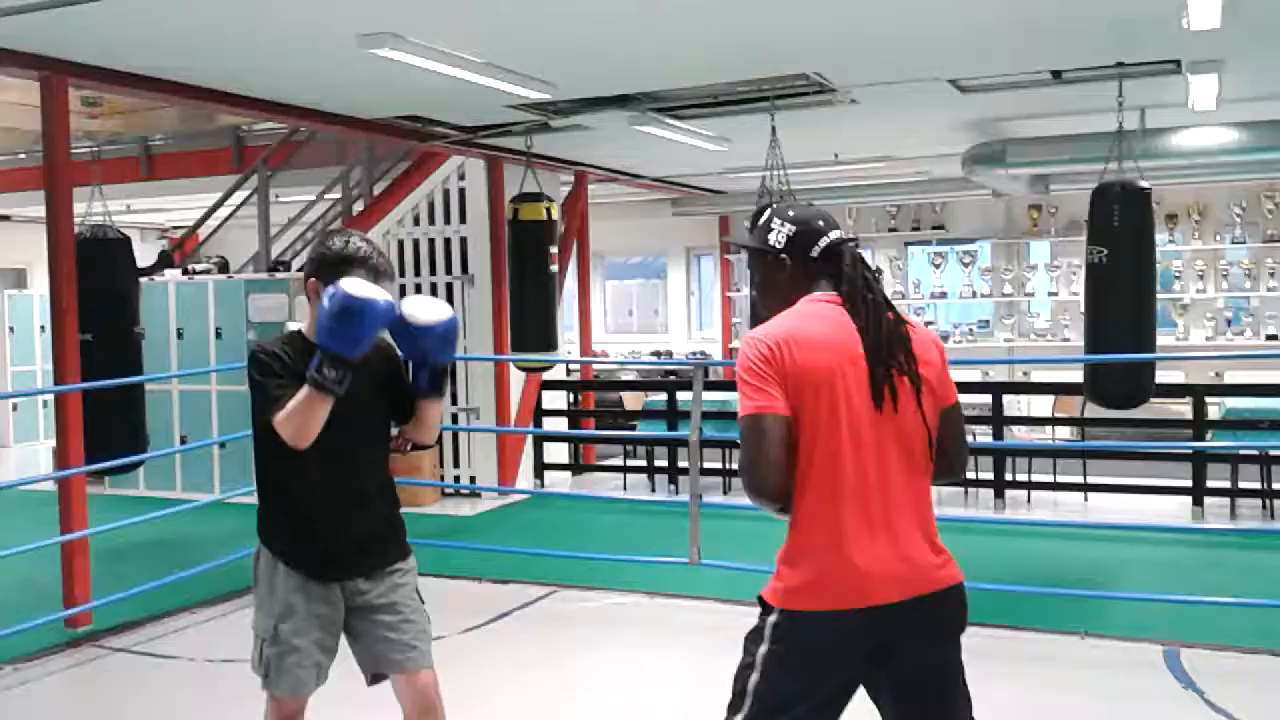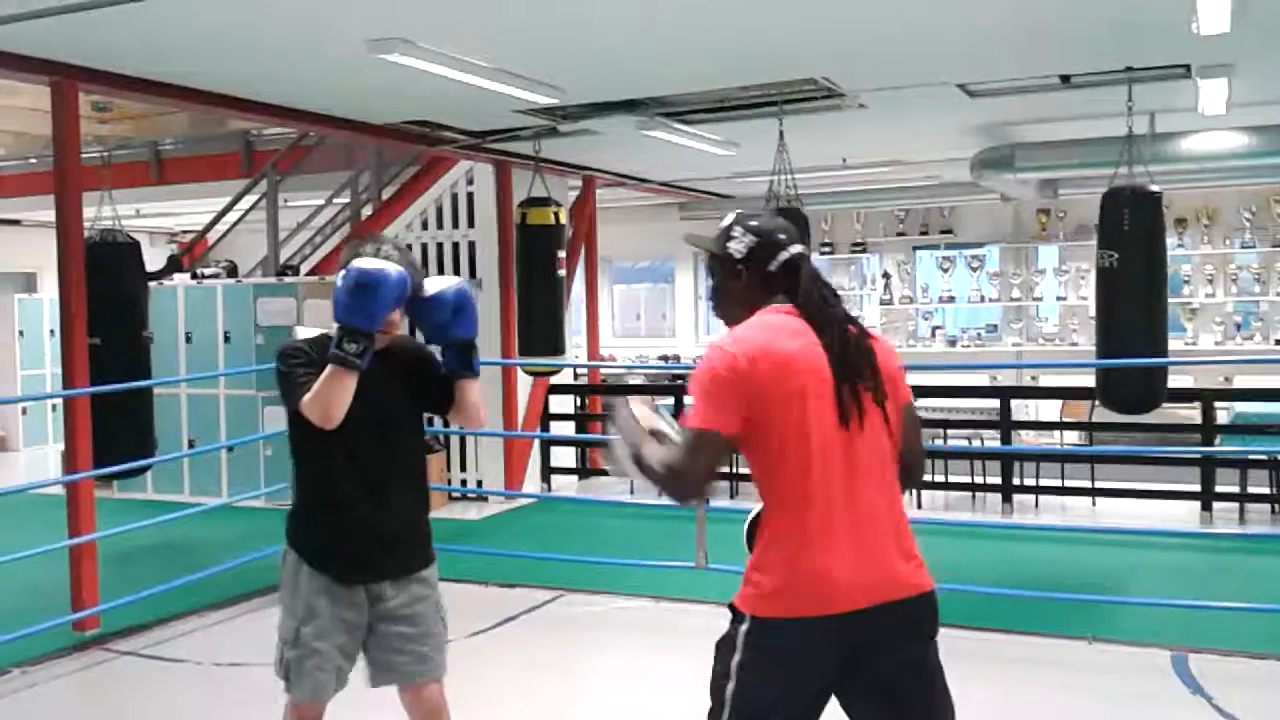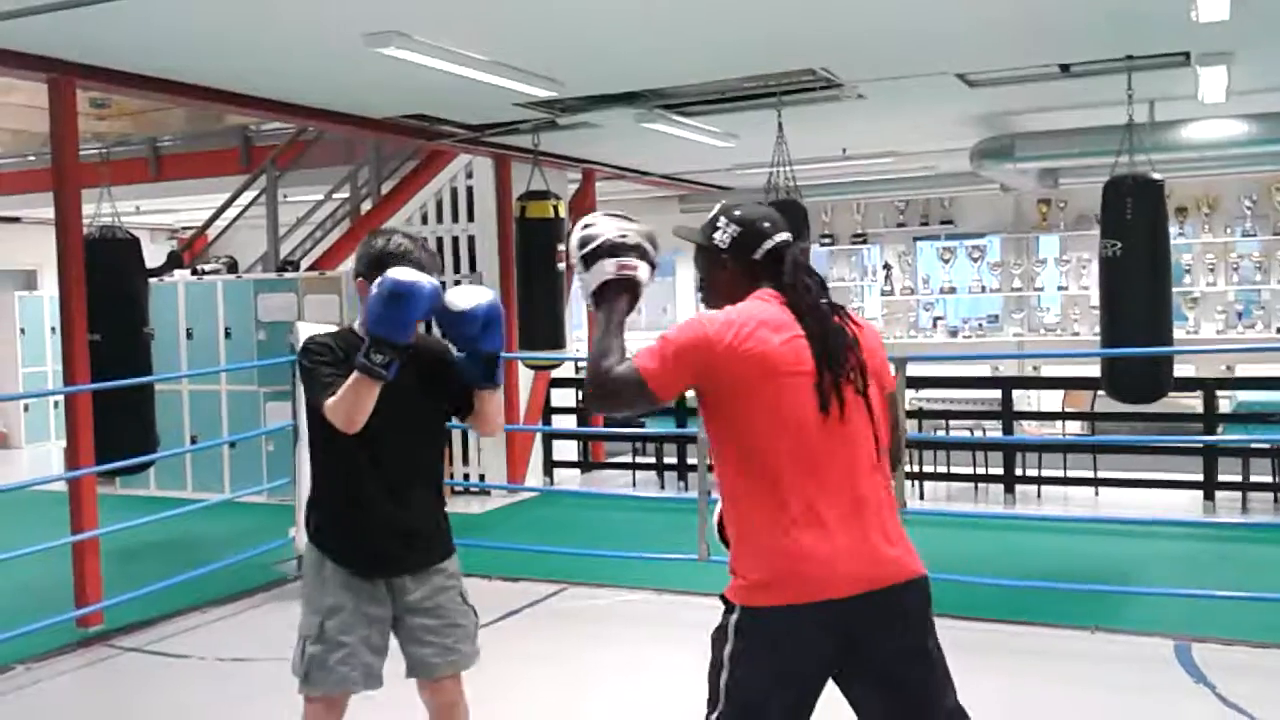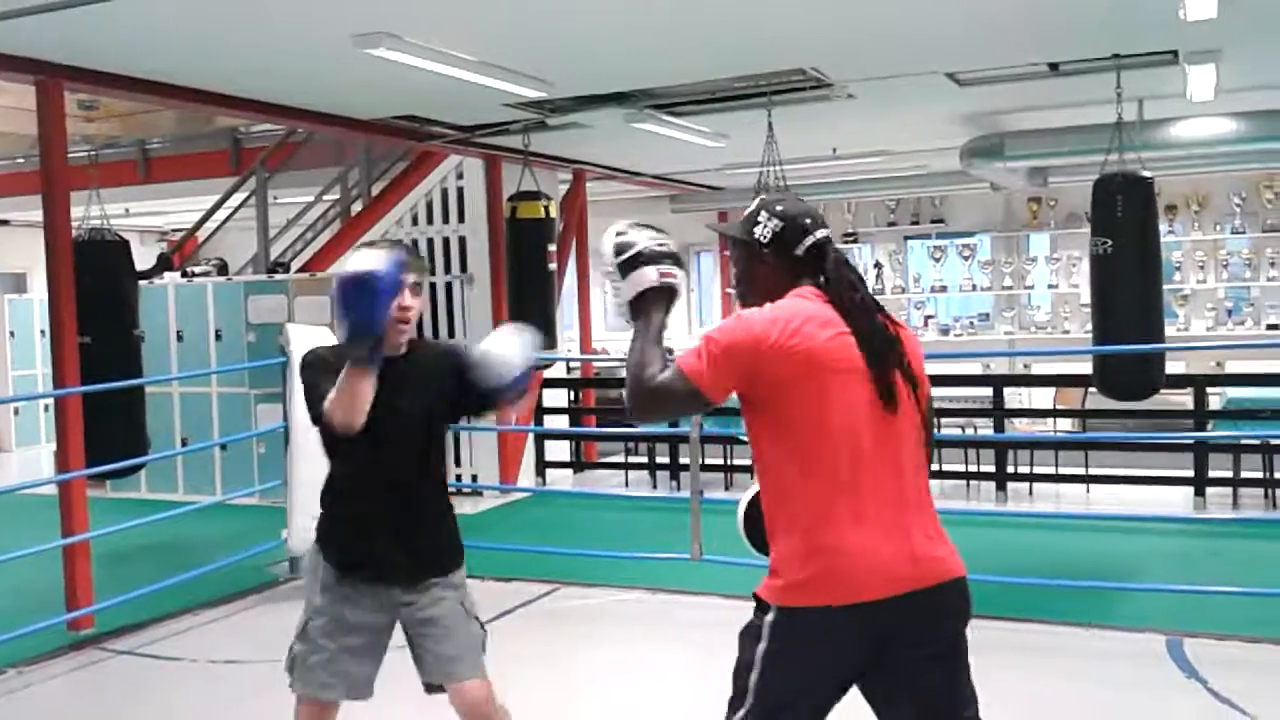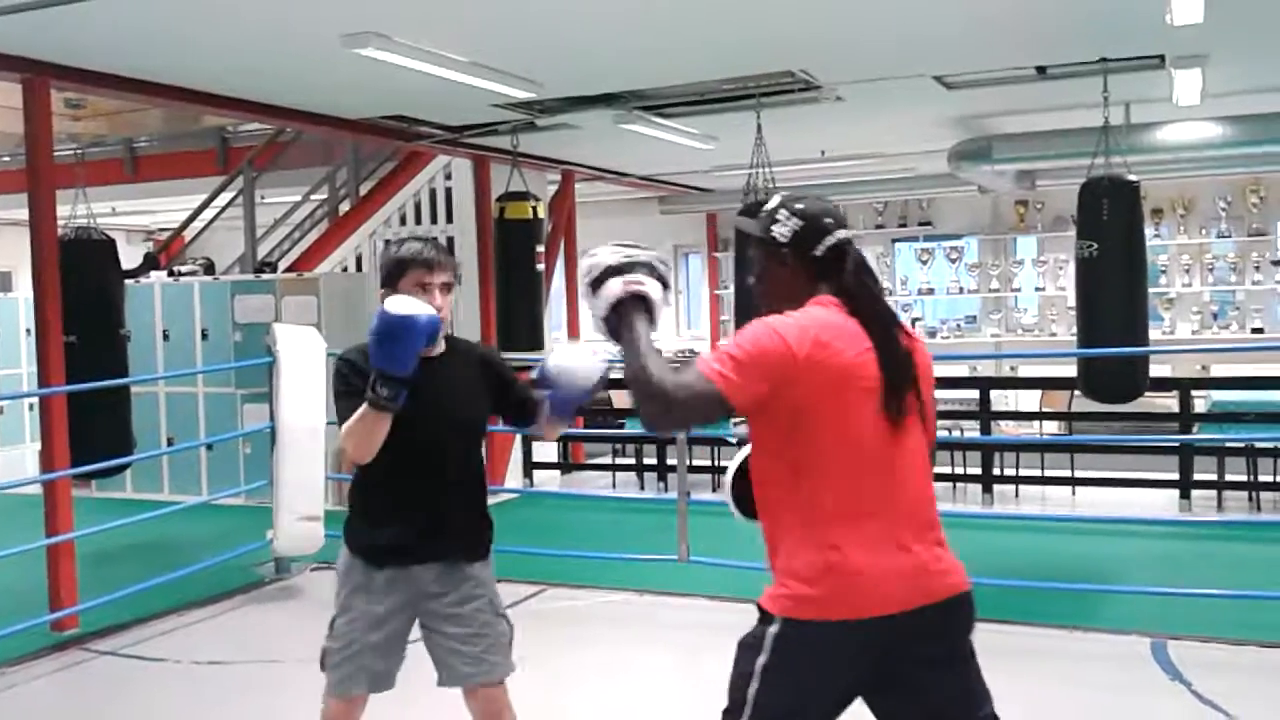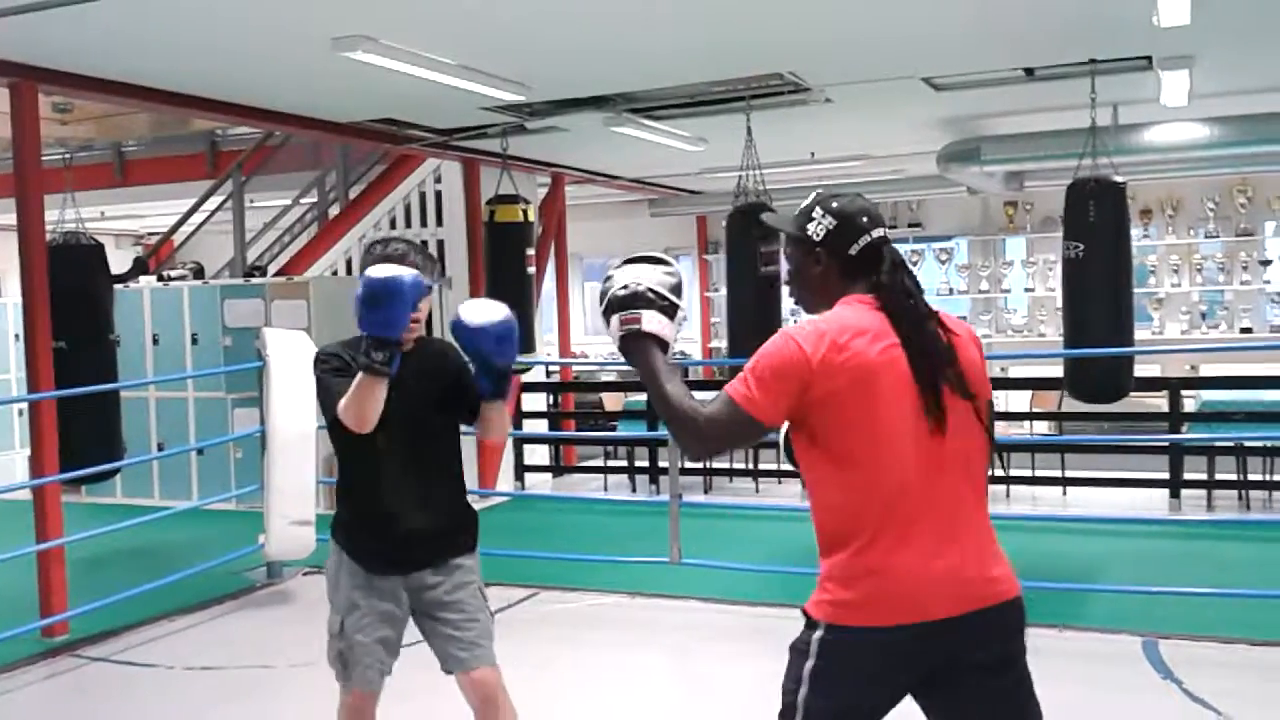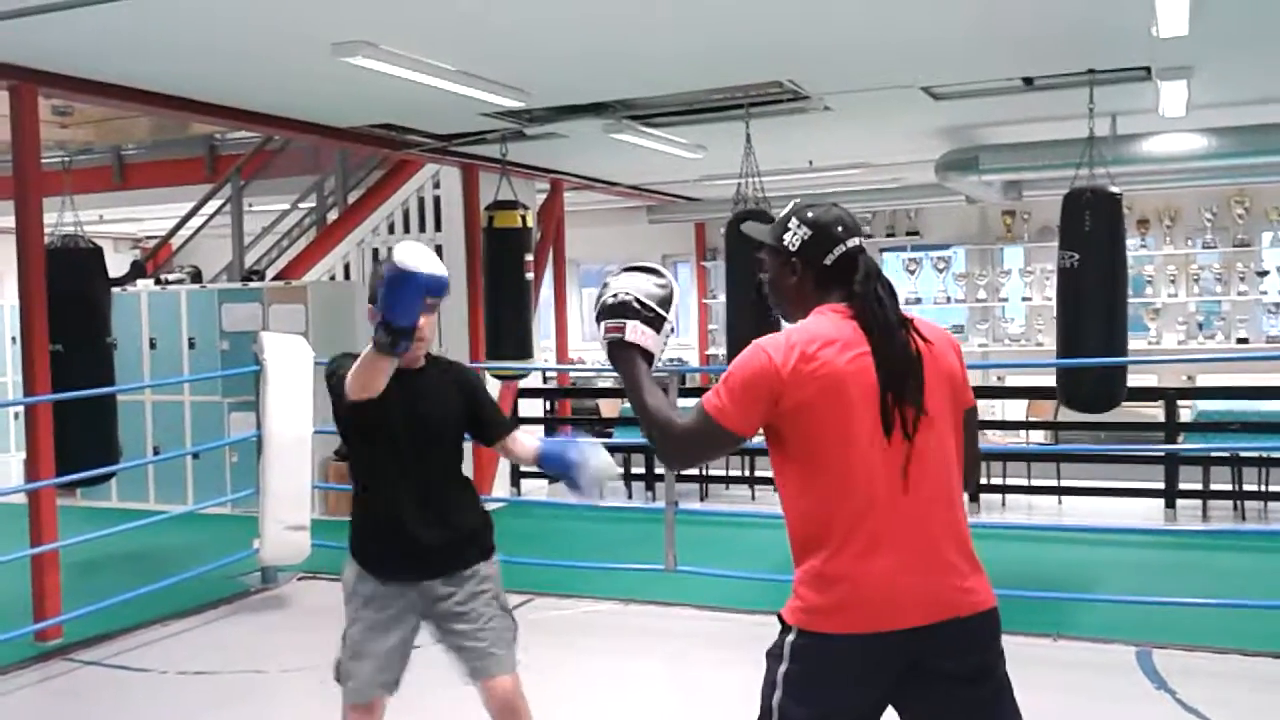
dt=0.3s
person 1, frame 1
left shoulder: (770, 344)
right shoulder: (917, 340)
left elbow: (765, 480)
right elbow: (952, 461)
left wrist: (794, 494)
left hip: (818, 600)
right hip: (926, 589)
person 1, frame 2
left shoulder: (734, 356)
right shoulder: (871, 346)
left elbow: (683, 480)
right elbow: (910, 464)
left wrist: (638, 440)
left hip: (791, 606)
right hip: (900, 594)
person 1, frame 3
left shoulder: (713, 337)
right shoulder: (858, 334)
left elbow: (604, 392)
right elbow: (893, 449)
left wrist: (612, 296)
left hip: (783, 596)
right hip: (891, 583)
person 1, frame 4
left shoulder: (757, 333)
right shoulder: (894, 333)
left elbow: (646, 399)
left wrist: (649, 305)
left hip: (819, 595)
right hip: (927, 582)
person 1, frame 5
left shoulder: (778, 343)
right shoulder: (904, 342)
left elbow: (665, 409)
left wrist: (630, 317)
left hip: (823, 610)
right hip: (933, 597)
person 1, frame 6
left shoulder: (805, 349)
right shoulder: (957, 338)
left elbow: (699, 436)
left wrist: (645, 343)
left hip: (867, 614)
right hip: (983, 601)
person 1, frame 7
left shoulder: (779, 360)
right shoulder: (939, 345)
left elbow: (677, 448)
right elbow: (967, 468)
left wrist: (630, 352)
left hip: (842, 623)
right hip: (958, 610)
person 2, frame 1
left shoulder: (380, 355)
right shoulder: (272, 358)
left elbow: (422, 431)
right elbow: (297, 434)
left wrist: (433, 369)
right wrist: (335, 360)
left hip: (381, 555)
right hip: (299, 560)
person 2, frame 2
left shoulder: (411, 358)
right shoulder: (301, 356)
left elbow: (473, 418)
right elbow: (325, 415)
left wrist: (460, 347)
right wrist: (354, 338)
left hip: (404, 559)
right hip: (324, 560)
person 2, frame 3
left shoulder: (434, 355)
right shoulder: (323, 353)
left elbow: (488, 424)
right elbow: (347, 419)
left wrist: (484, 352)
right wrist: (383, 347)
left hip: (427, 554)
right hip: (345, 557)
person 2, frame 4
left shoulder: (441, 363)
right shoulder: (325, 364)
left elbow: (496, 404)
right elbow: (346, 419)
left wrist: (512, 377)
right wrist: (362, 343)
left hip: (432, 567)
right hip: (348, 565)
person 2, frame 5
left shoulder: (477, 363)
right shoulder: (357, 365)
left elbow: (540, 420)
right elbow: (357, 451)
left wrist: (563, 399)
right wrist: (383, 384)
left hip: (458, 557)
right hip: (377, 557)
person 2, frame 6
left shoulder: (444, 357)
right shoulder: (337, 359)
left elbow: (494, 433)
right elbow: (359, 421)
left wrist: (496, 375)
right wrist: (381, 347)
left hip: (444, 552)
right hip: (366, 556)
person 2, frame 7
left shoulder: (454, 379)
right shoulder: (343, 372)
left elbow: (504, 436)
right elbow: (361, 388)
left wrist: (557, 457)
right wrist: (391, 338)
left hip: (464, 562)
right hip: (381, 569)
